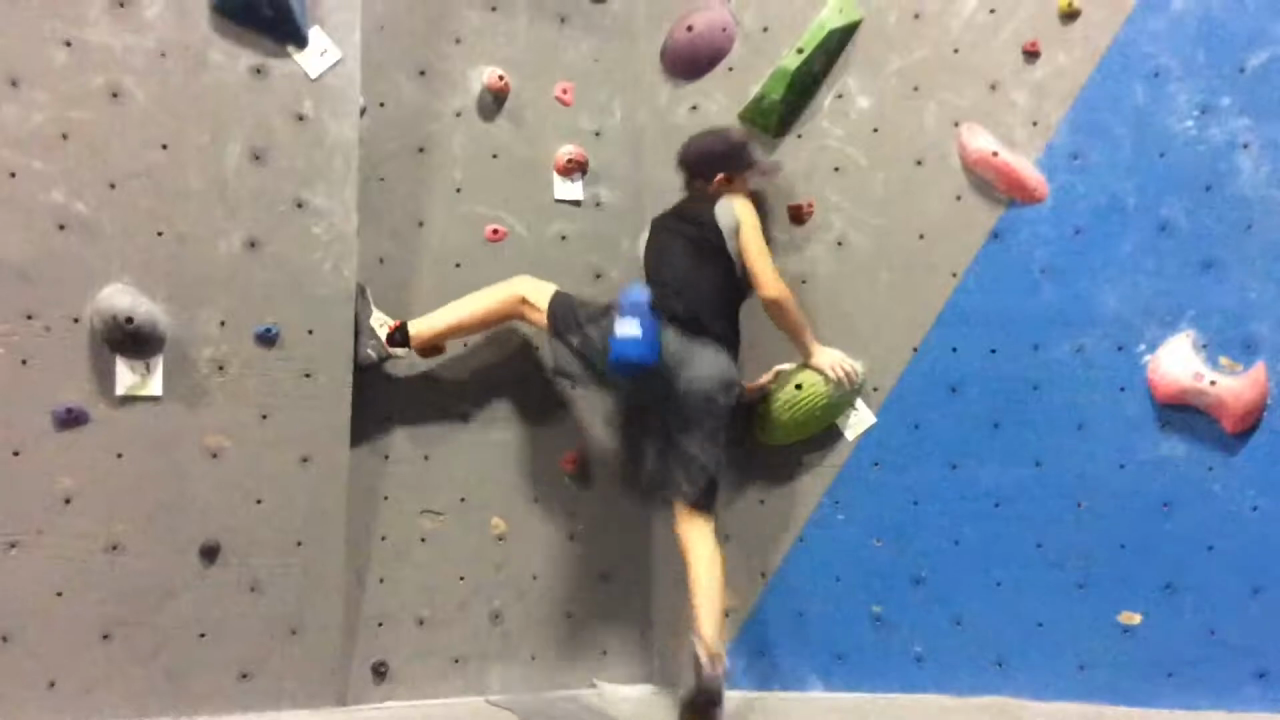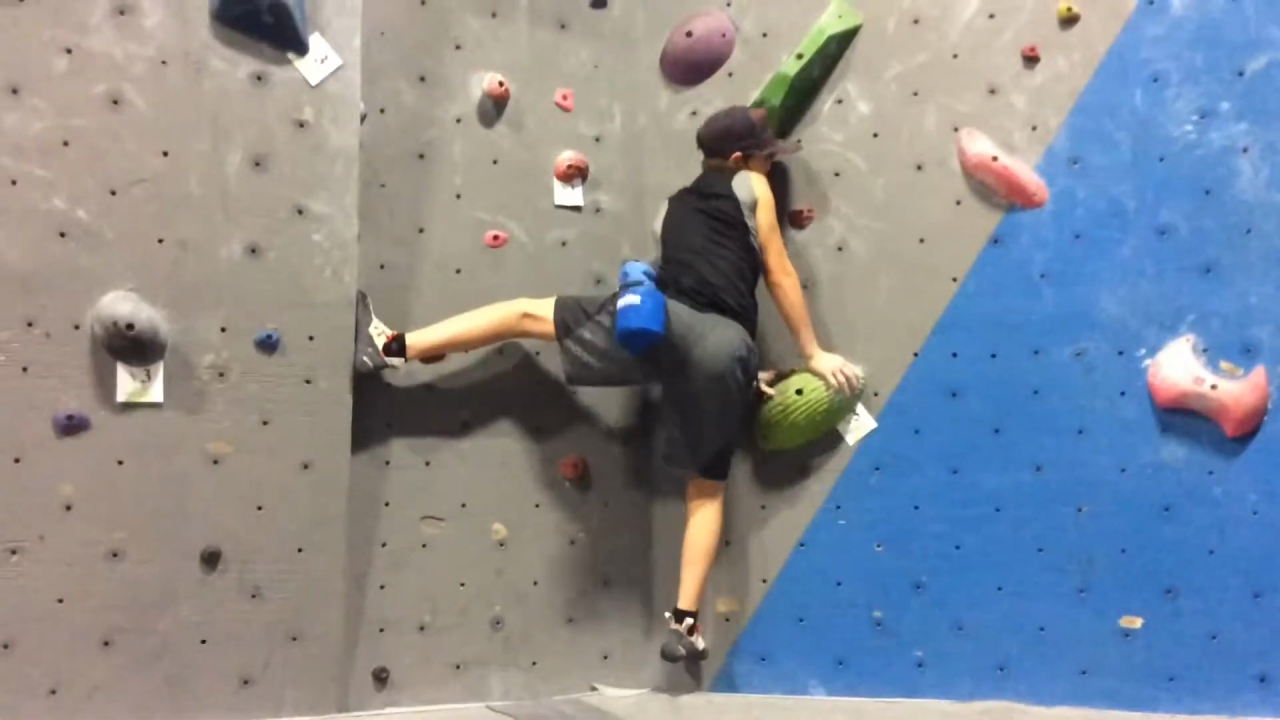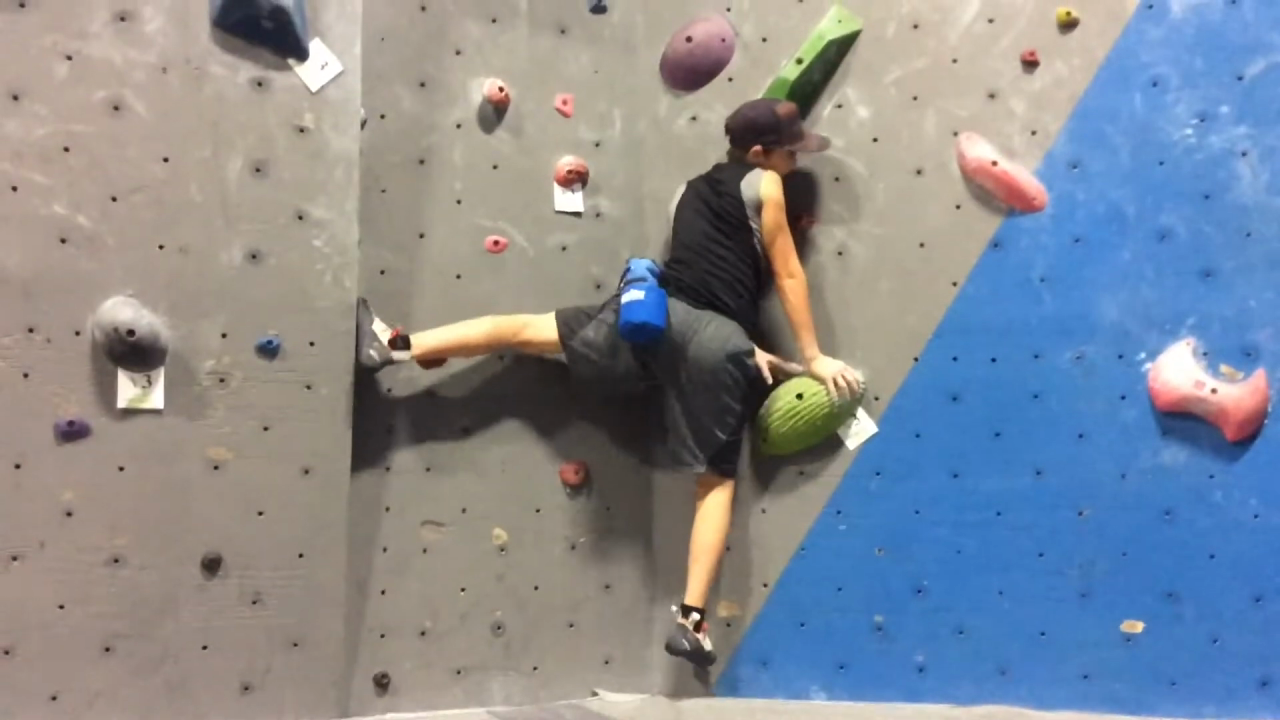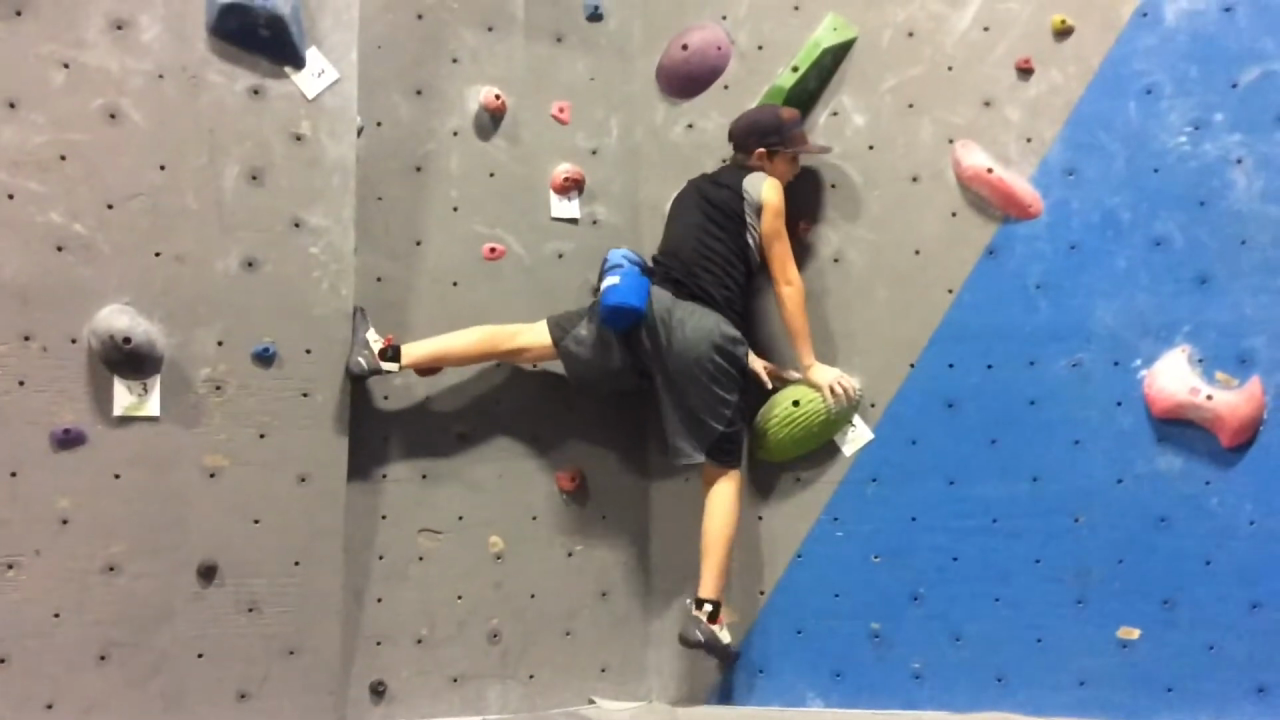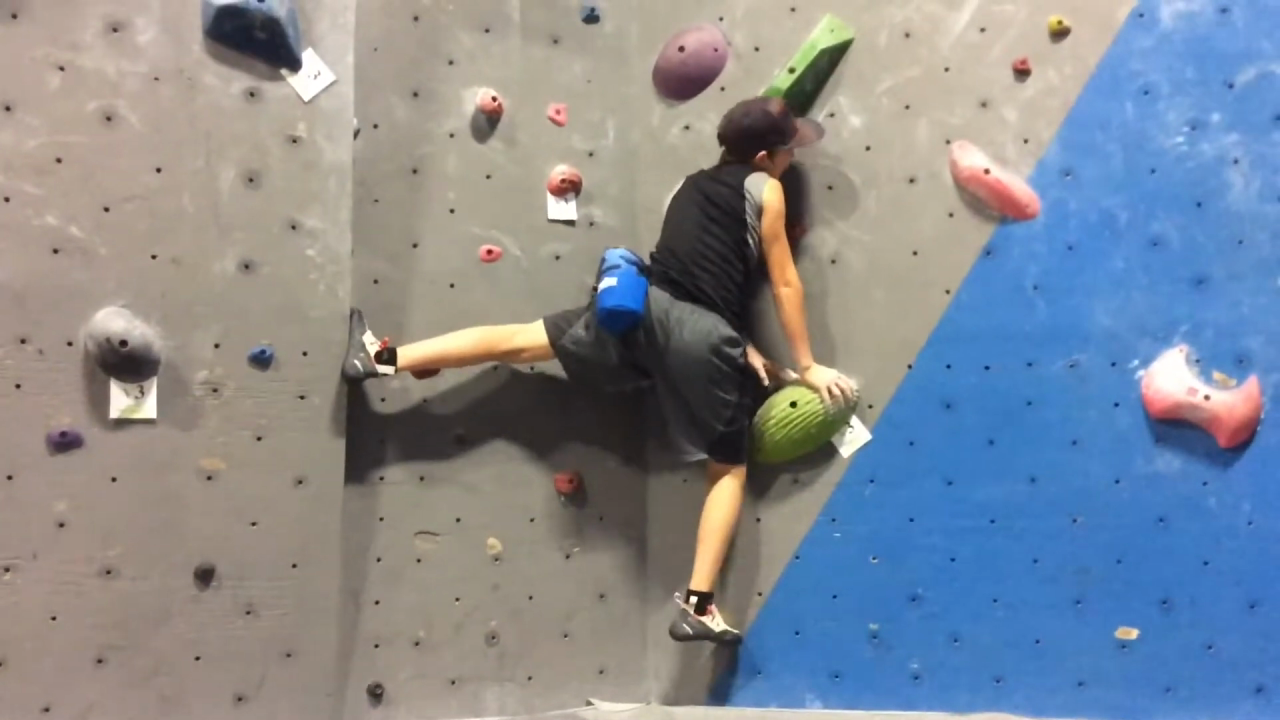
dt=0.5s
person 1, frame 1
left shoulder: (656, 230)
right shoulder: (737, 210)
right elbow: (771, 292)
left wrist: (735, 384)
right wrist: (811, 349)
right hip: (707, 374)
left knee: (523, 293)
right knee: (696, 520)
left ankle: (391, 335)
right ankle: (709, 658)
person 1, frame 2
left shoulder: (673, 204)
right shoulder: (752, 187)
right elbow: (780, 275)
left wrist: (742, 370)
right wrist: (814, 353)
left hip: (658, 316)
right hip: (722, 347)
left knee: (525, 313)
right knee: (707, 489)
left ankle: (390, 346)
right ankle: (684, 625)
person 1, frame 3
left shoulder: (694, 190)
right shoulder: (764, 185)
right elbow: (788, 276)
left wrist: (745, 348)
right wrist: (813, 357)
left hip: (658, 310)
right hip: (715, 344)
left knee: (525, 330)
right knee: (717, 484)
left ankle: (393, 344)
right ankle: (691, 621)
person 1, frame 4
left shoulder: (696, 188)
right shoulder: (764, 189)
right elbow: (786, 282)
left wrist: (742, 354)
right wrist: (809, 364)
left hip: (647, 304)
right hip: (704, 335)
left knee: (520, 339)
right knee: (724, 476)
left ankle: (386, 353)
right ankle: (706, 613)
person 1, frame 5
left shoulder: (693, 184)
right shoulder: (766, 189)
right elbow: (784, 283)
left wrist: (743, 349)
right wrist: (806, 366)
left hip: (646, 304)
right hip: (704, 337)
left knee: (518, 341)
right knee: (729, 472)
left ankle: (381, 356)
right ankle: (697, 606)
